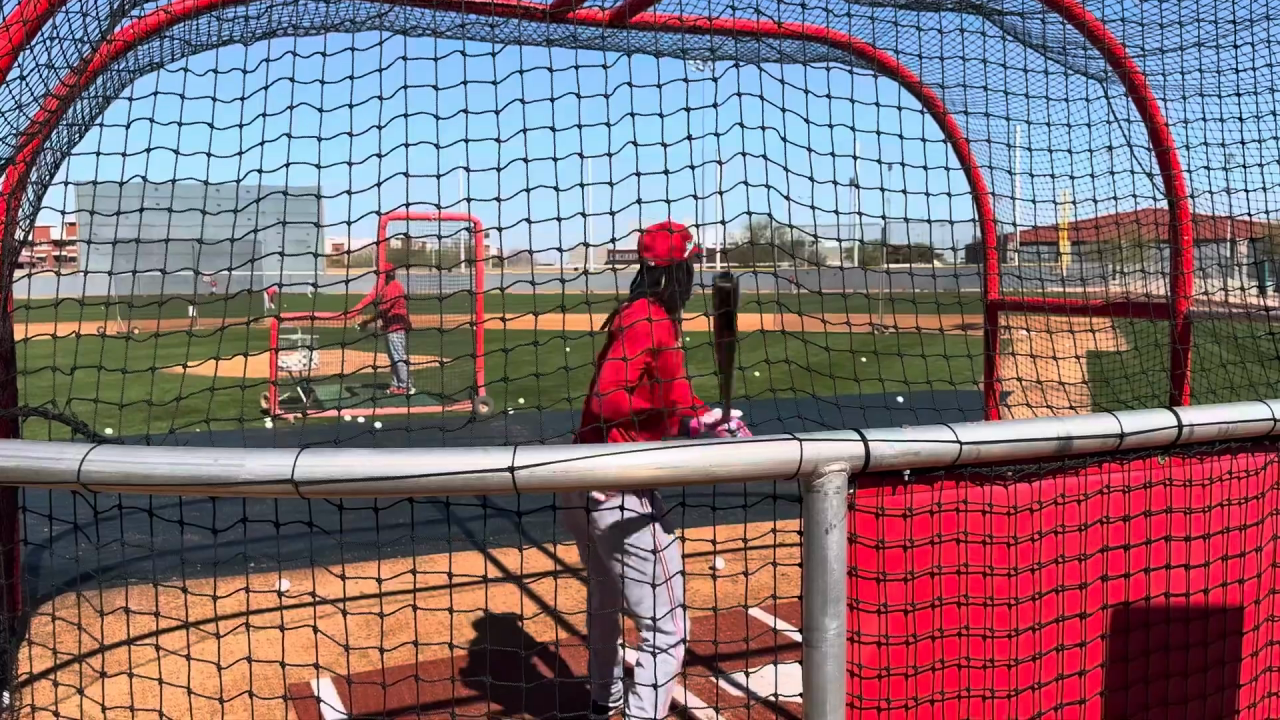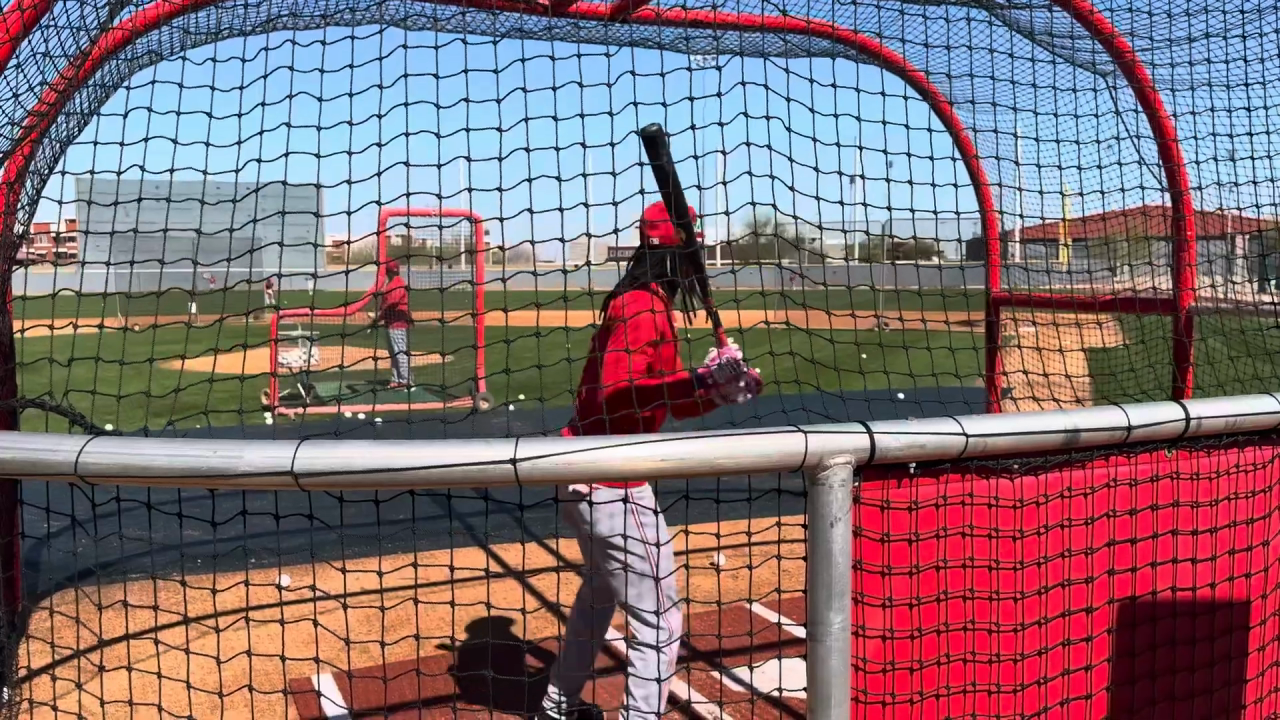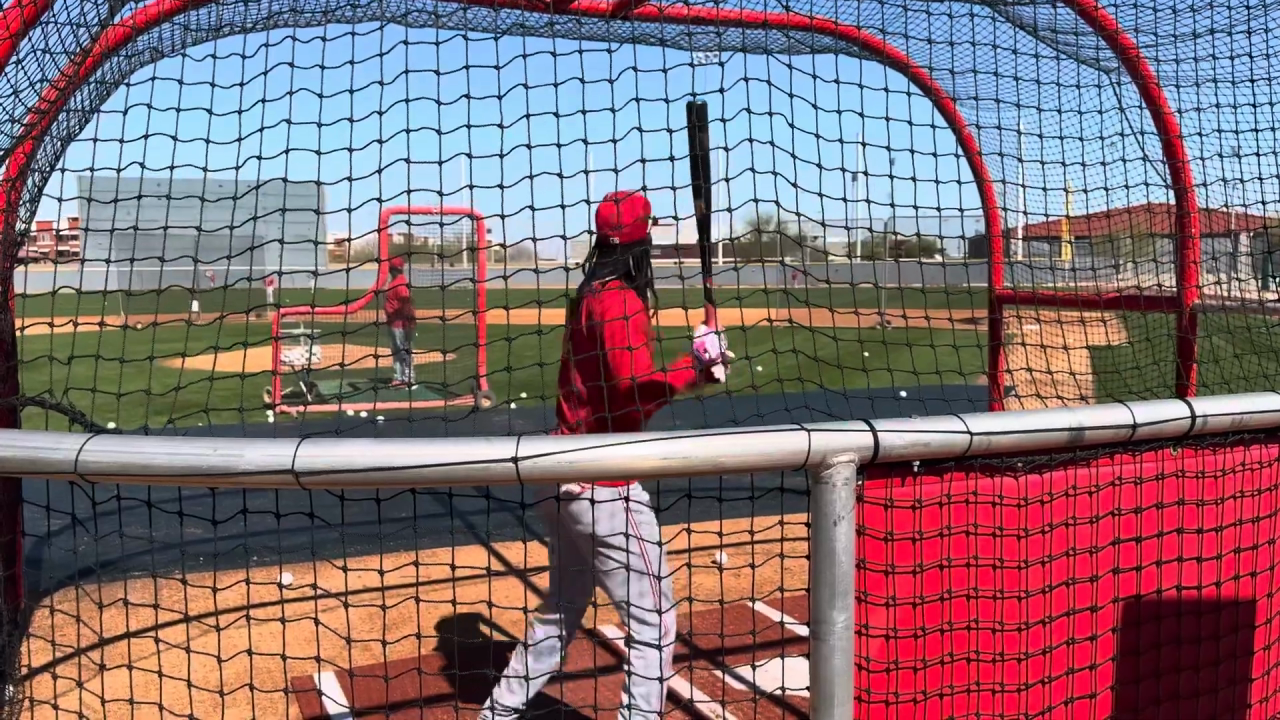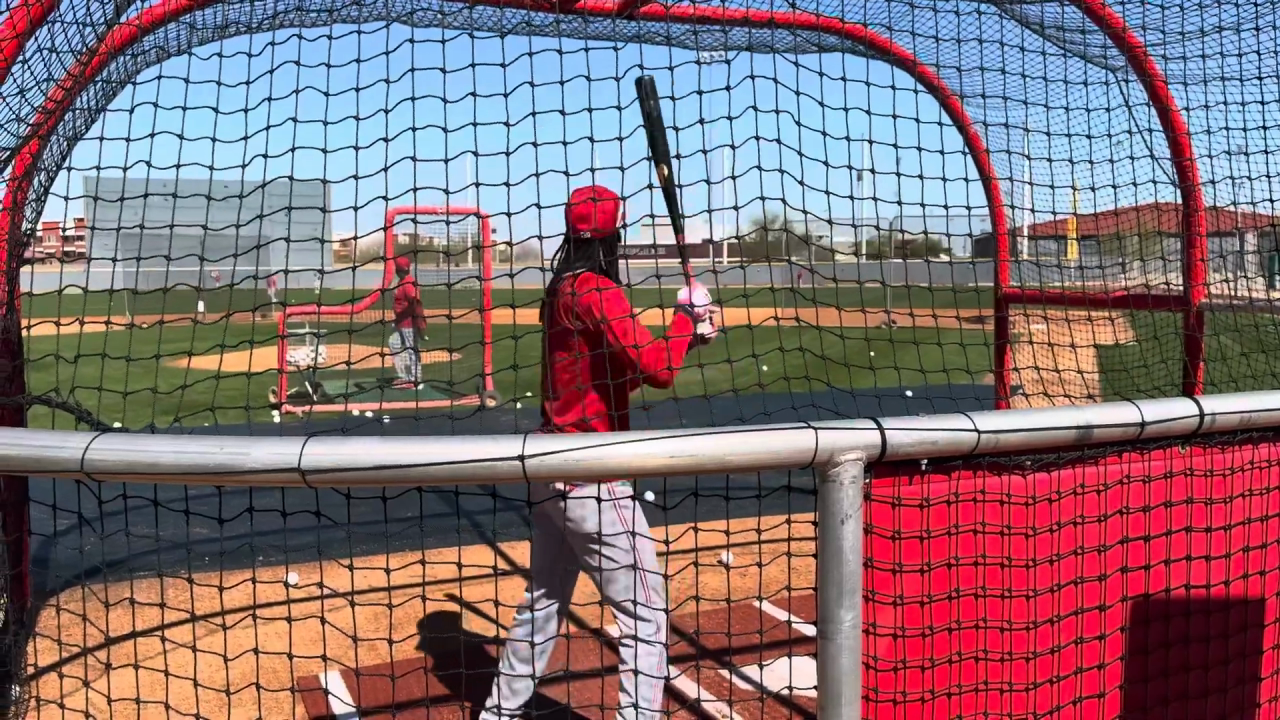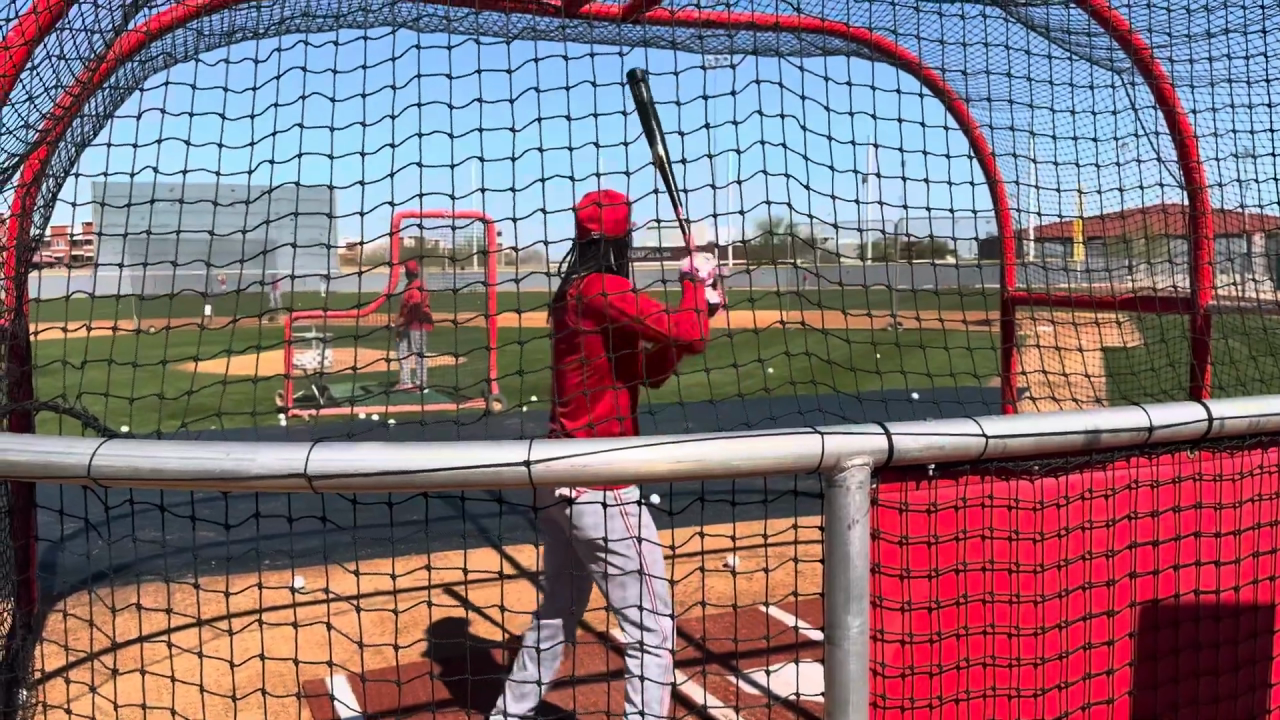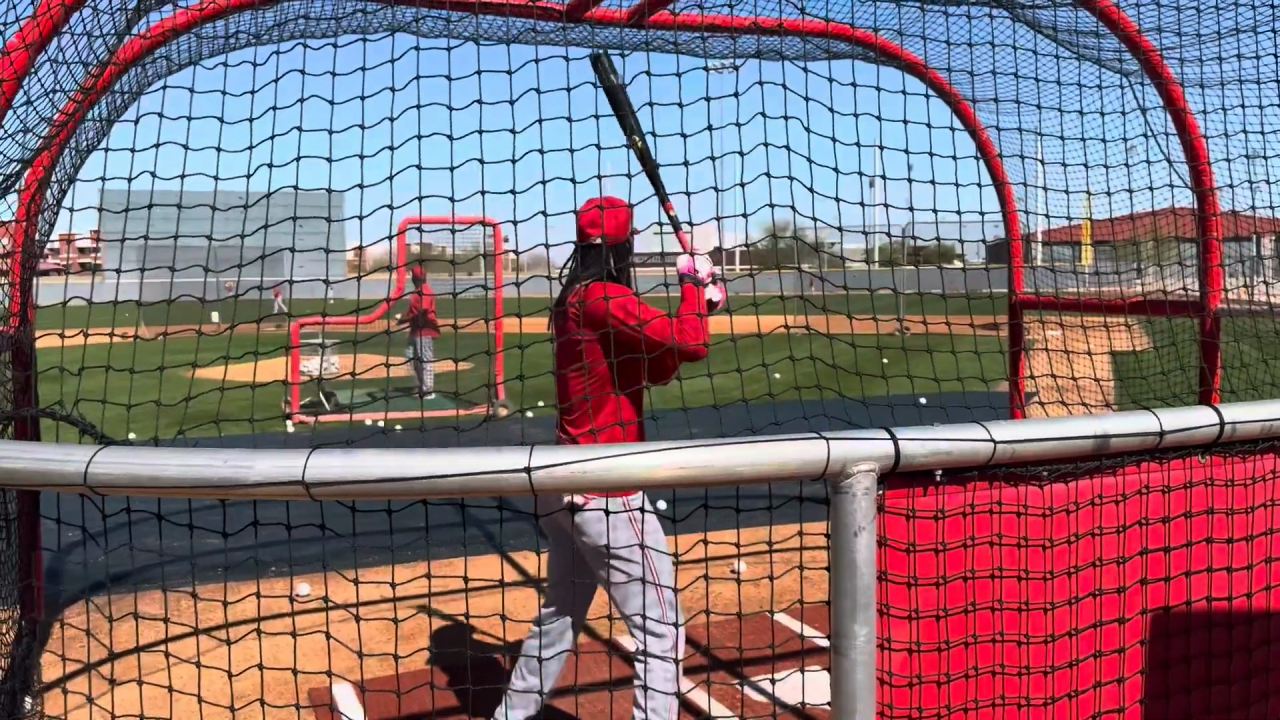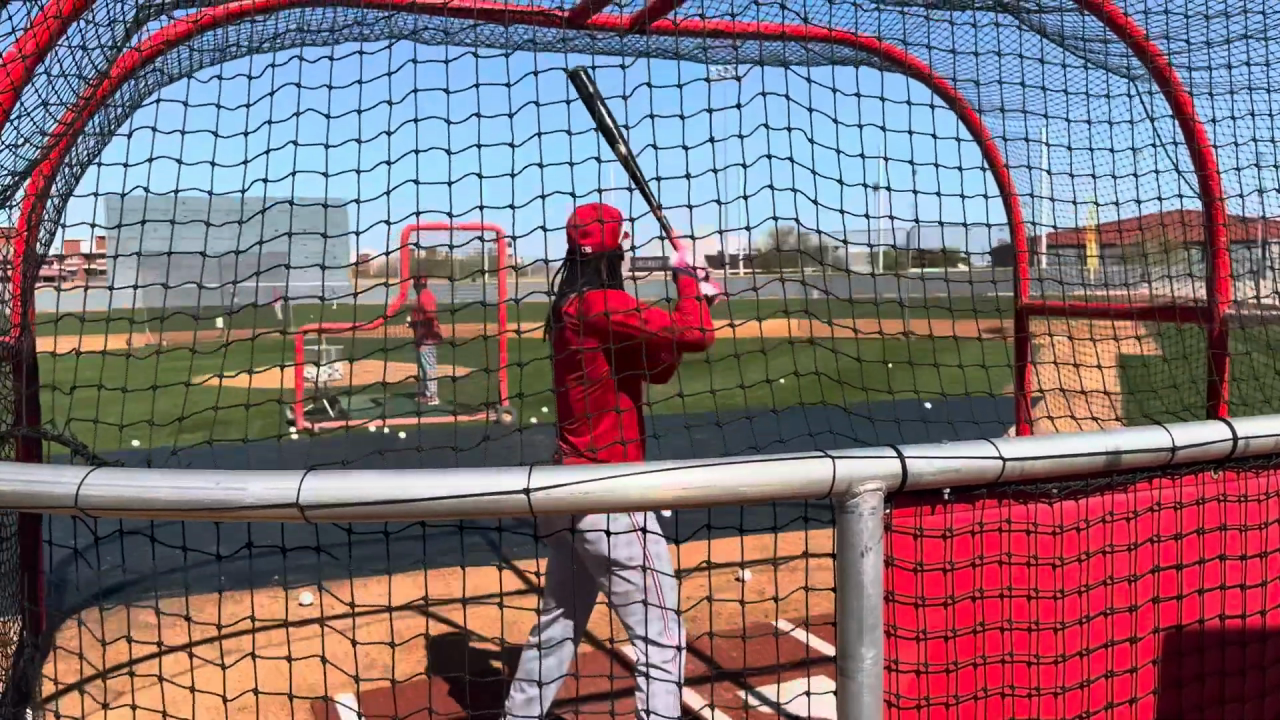
dt=0.3s
person 1, frame 1
left shoulder: (635, 315)
right shoulder: (648, 318)
left elbow: (677, 401)
right elbow: (606, 400)
left wrist: (712, 421)
right wrist: (686, 423)
left hip: (582, 484)
right hip: (617, 489)
left knee: (606, 597)
right knee: (665, 626)
person 1, frame 2
left shoulder: (643, 302)
right shoulder: (641, 303)
left elbow: (664, 396)
right elbow: (613, 397)
left wrist: (717, 389)
right wrist: (698, 380)
left hip: (581, 476)
right hip: (611, 482)
left knee: (601, 592)
right knee: (659, 622)
person 1, frame 3
left shoulder: (592, 295)
right shoulder: (620, 300)
right elbow: (636, 395)
left wrist: (690, 371)
right wrist: (693, 365)
left hip: (567, 475)
right hip: (602, 481)
left knee: (566, 600)
right knee: (653, 620)
person 1, frame 4
left shoulder: (561, 291)
right shoulder: (594, 291)
left elbow: (624, 372)
right elbow: (659, 369)
left wrist: (687, 331)
right wrist: (687, 312)
right hip: (590, 480)
left knee: (542, 602)
right knee: (646, 616)
person 1, frame 5
left shoulder: (572, 295)
right shoulder: (604, 291)
left elbow: (650, 371)
right elbow: (689, 337)
left wrist: (697, 306)
right wrist: (694, 281)
left hip: (560, 479)
right hip: (597, 485)
left knee: (558, 609)
right knee: (651, 624)
person 1, frame 6
left shoulder: (575, 300)
right shoulder: (605, 298)
left elbow: (657, 369)
right elbow: (691, 344)
left wrist: (697, 302)
right wrist: (691, 280)
left hip: (565, 487)
right hip: (604, 493)
left knee: (558, 616)
right knee: (662, 630)
person 1, frame 7
left shoulder: (569, 309)
right shoulder: (603, 306)
left elbow: (657, 368)
right elbow: (697, 336)
left wrist: (691, 298)
right wrist: (686, 278)
left knee: (556, 627)
right knee: (662, 639)
